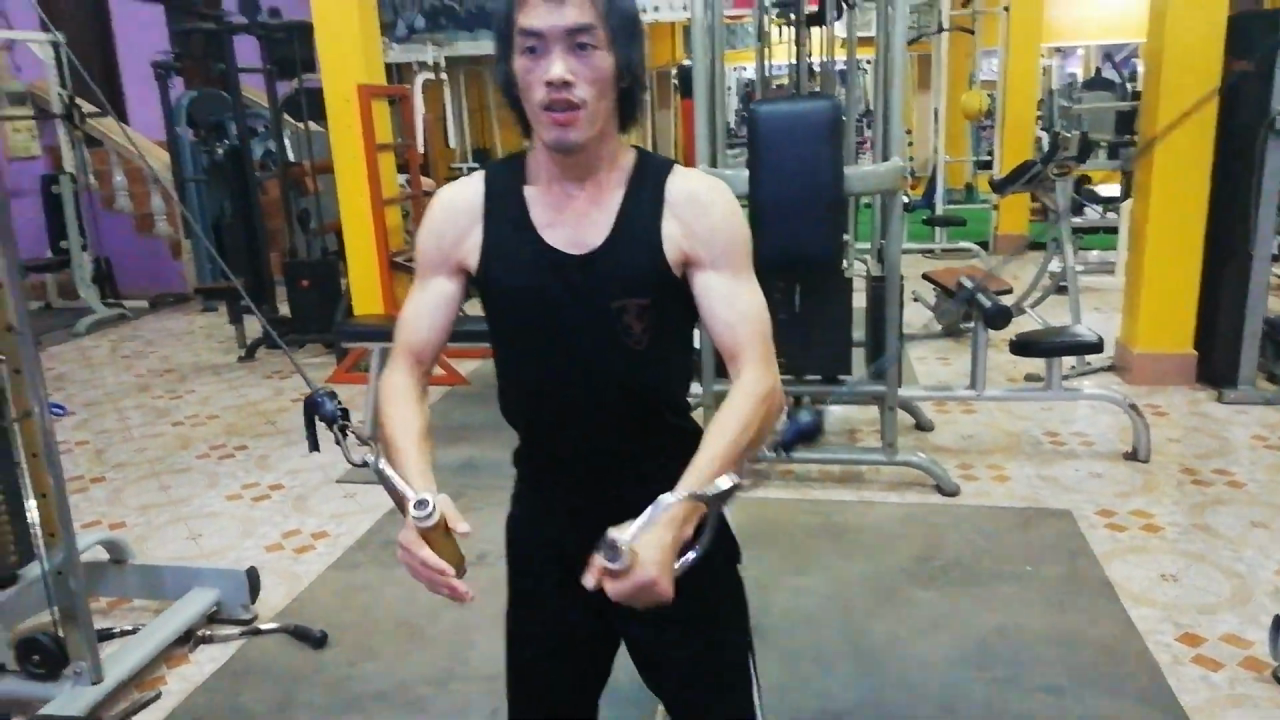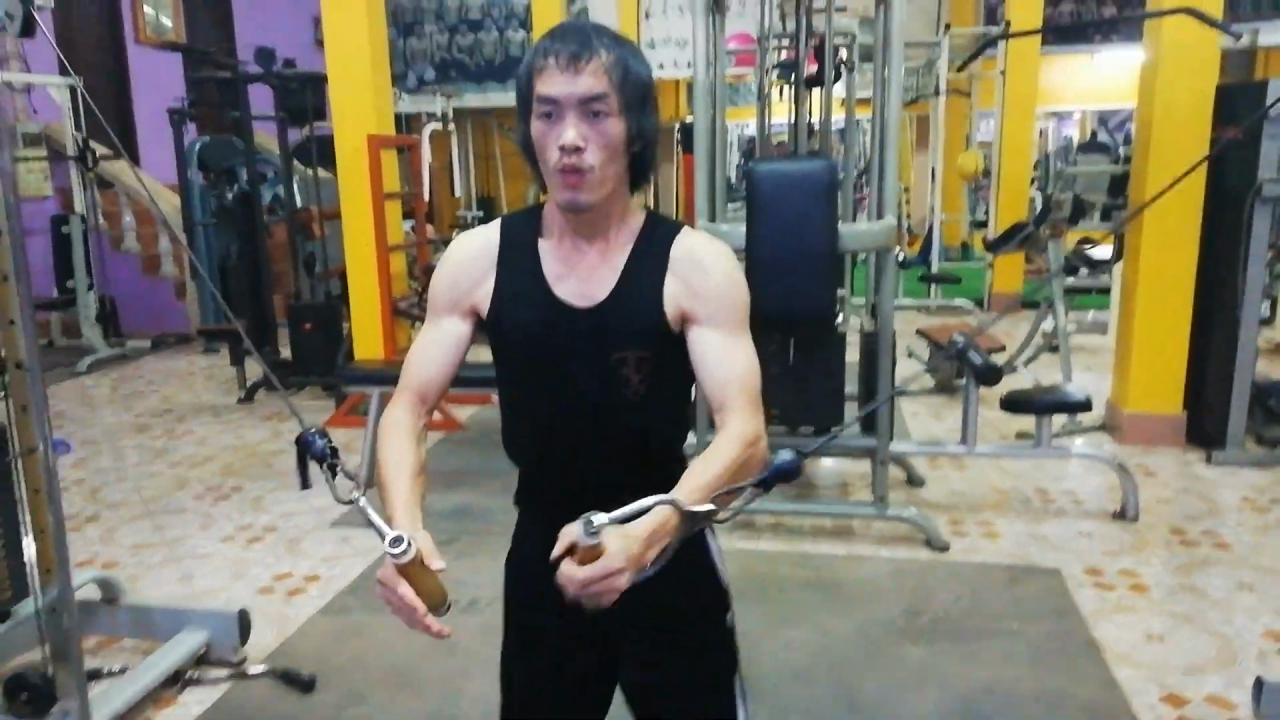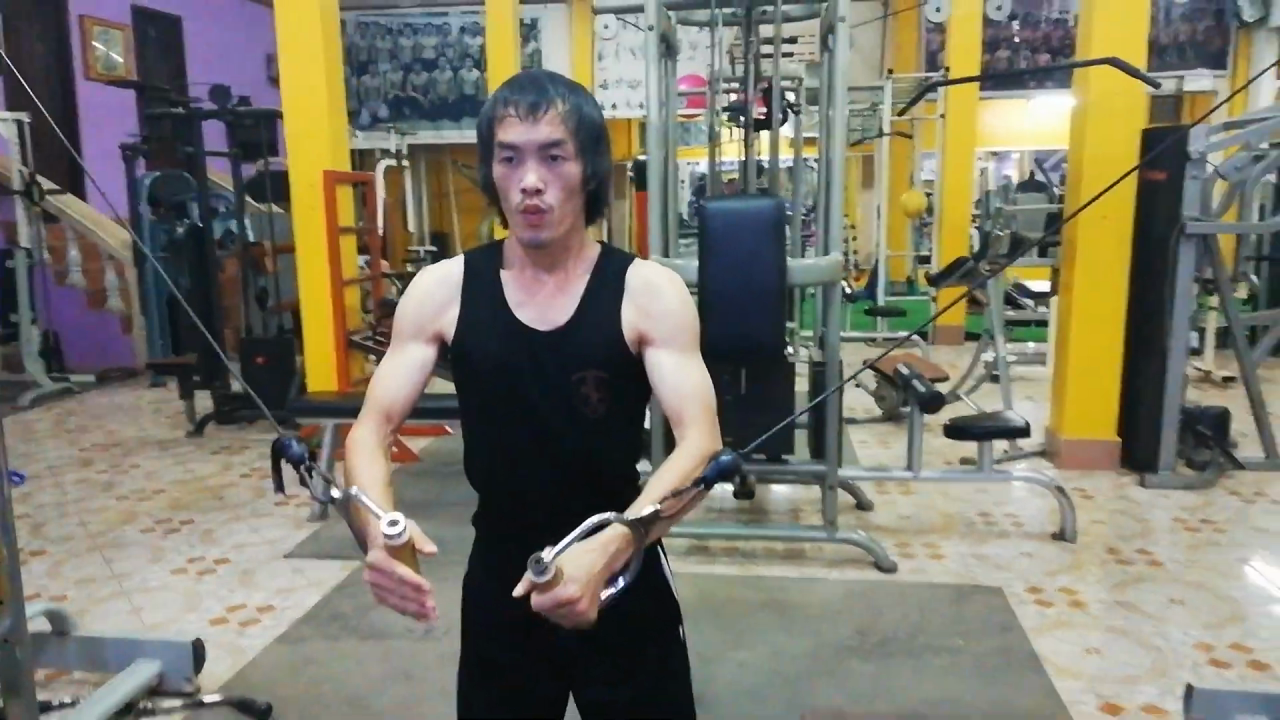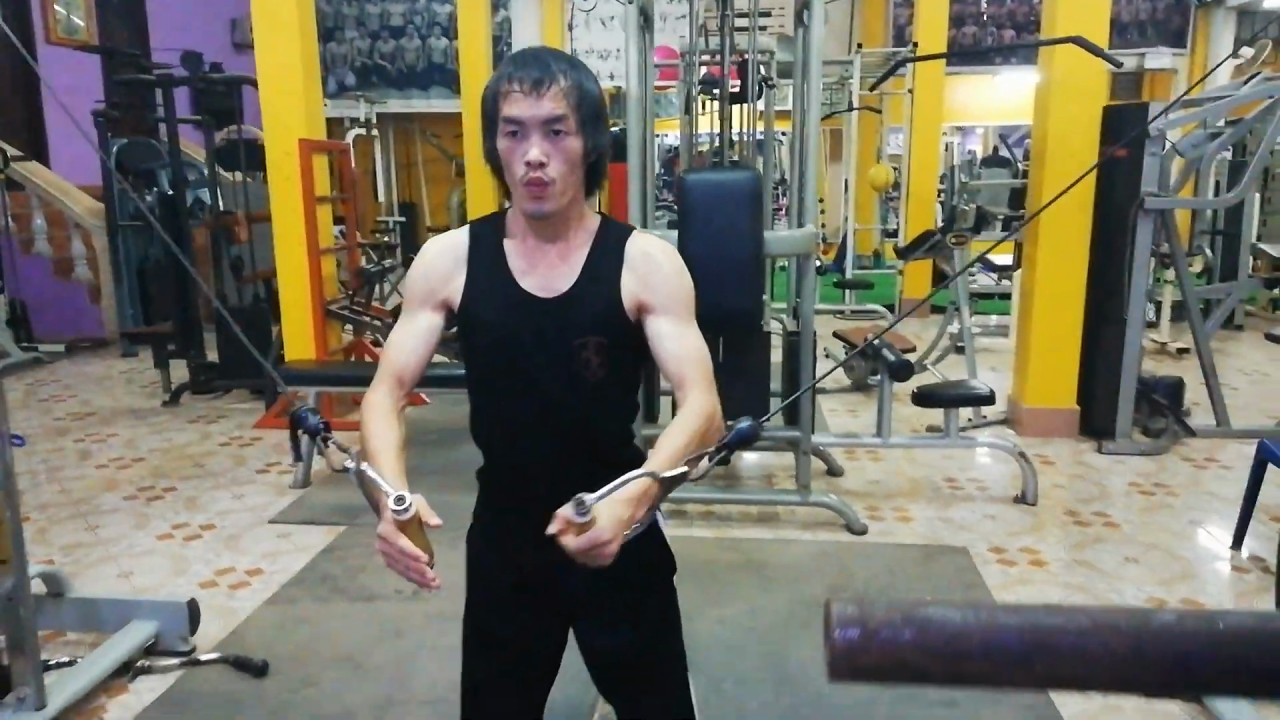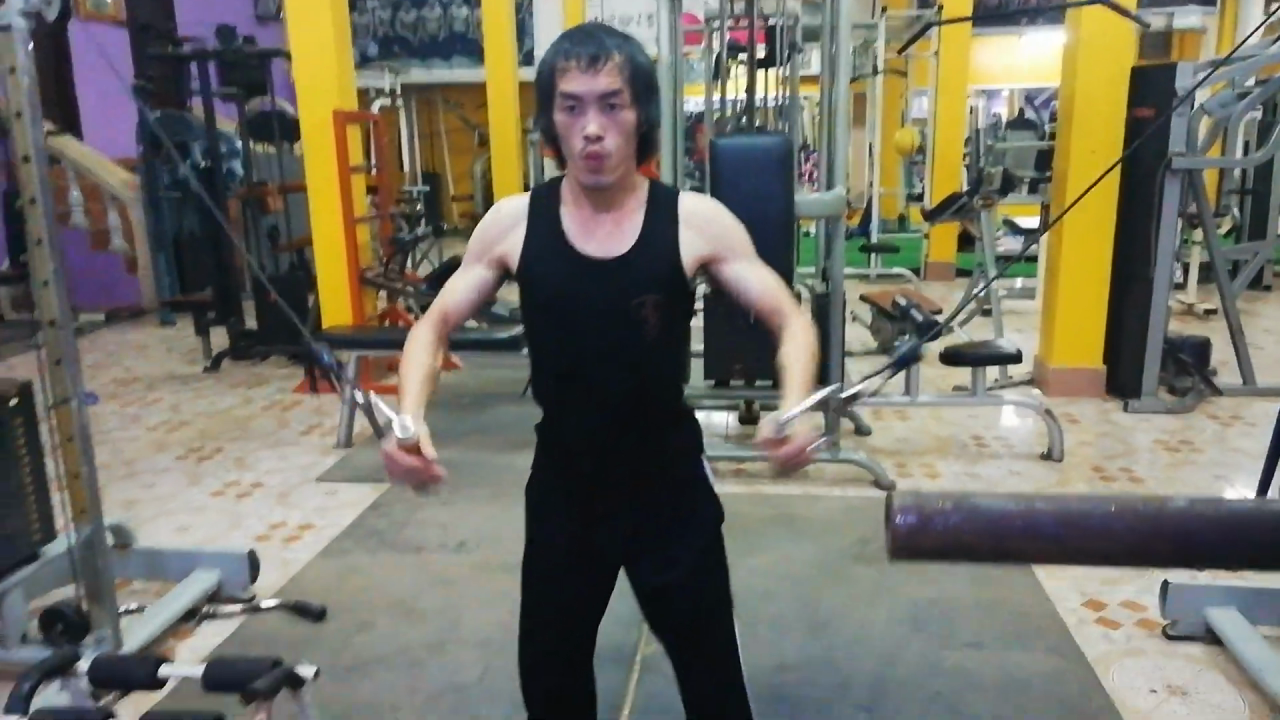
dt=0.3s
person 1, frame 1
left shoulder: (693, 204)
right shoulder: (464, 211)
left elbow: (758, 381)
right elbow: (406, 369)
left wrist: (675, 520)
right wrist: (419, 495)
left hip: (674, 526)
right hip: (545, 526)
person 1, frame 2
left shoulder: (696, 264)
right shoulder: (479, 258)
left elbow: (743, 430)
right elbow: (410, 404)
left wrist: (645, 535)
right wrist: (404, 525)
left hip: (667, 563)
right hip: (542, 562)
person 1, frame 3
left shoulder: (649, 293)
right shoulder: (444, 290)
left elbow: (700, 443)
right elbow: (374, 426)
left wrist: (607, 549)
right wrist: (381, 529)
left hip: (622, 582)
right hip: (500, 586)
person 1, frame 4
left shoulder: (644, 261)
right shoulder: (450, 259)
left elbow: (699, 405)
right elbow: (387, 391)
left wrist: (635, 497)
right wrist: (396, 498)
left hip: (615, 532)
right hip: (504, 538)
person 1, frame 5
left shoulder: (694, 219)
right shoulder: (513, 221)
left elbow: (791, 320)
right elbow: (433, 328)
left wrist: (795, 408)
right wrist: (410, 420)
left hip: (669, 484)
right hip: (562, 485)
